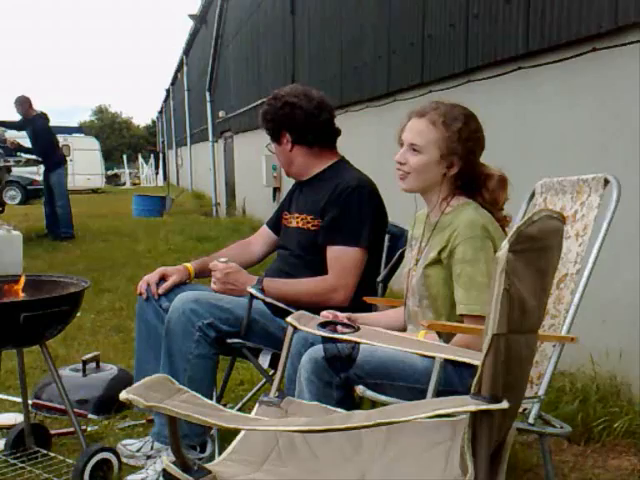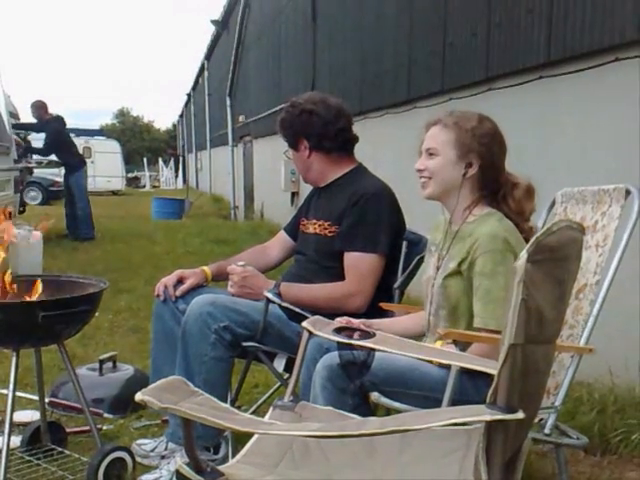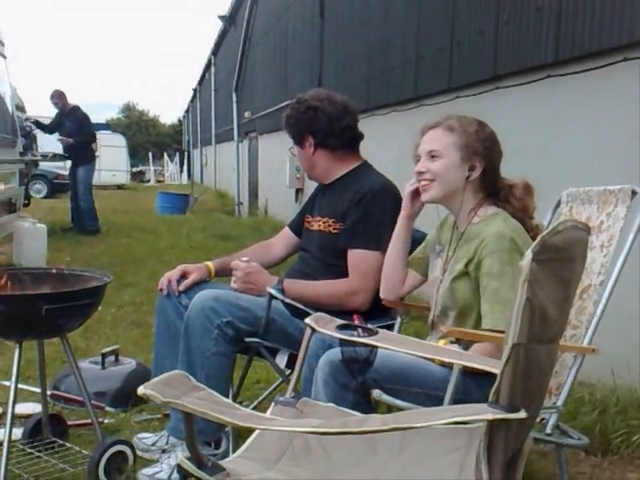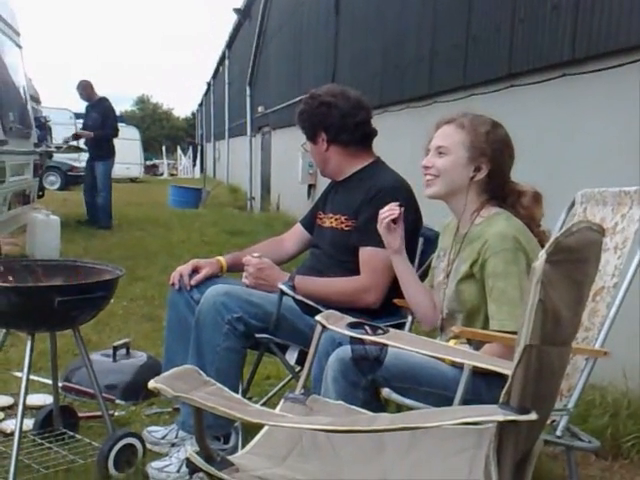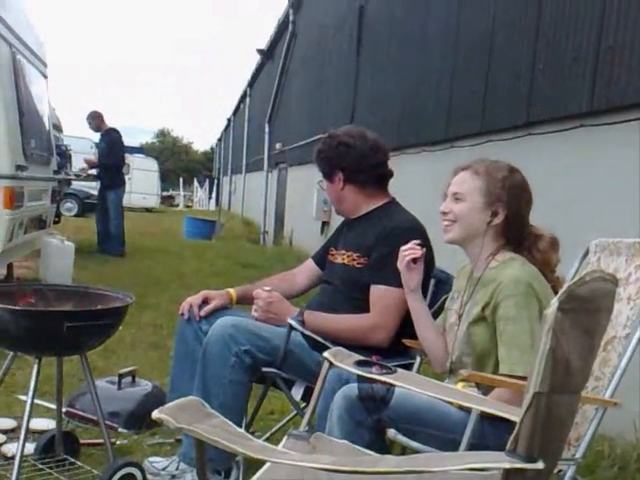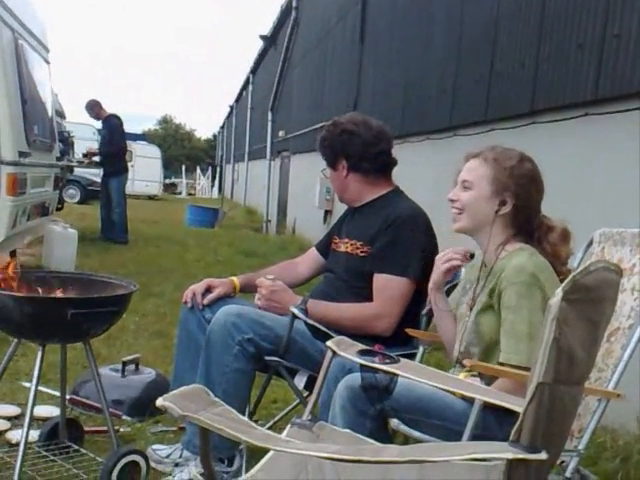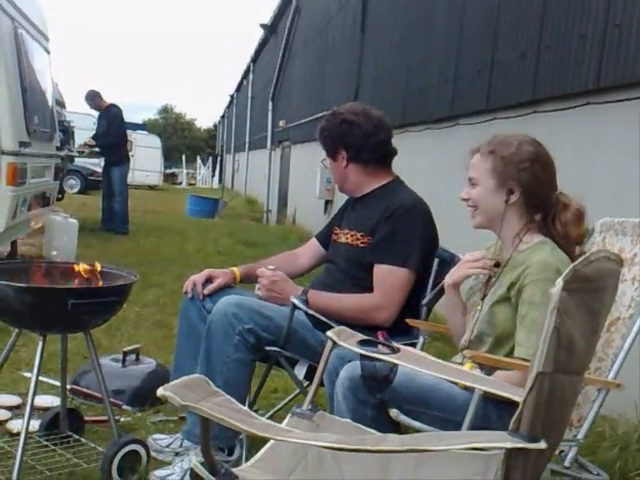
dt=0.7s
person 1, frame 1
left shoulder: (351, 190)
right shoulder: (302, 188)
left elbow: (339, 291)
right elbow: (255, 245)
left wrist: (253, 285)
right wrist: (189, 268)
right hip: (274, 303)
left knee: (192, 311)
right knee: (156, 296)
left ankle: (185, 445)
right ankle: (163, 423)
person 1, frame 2
left shoulder: (369, 197)
right shoulder: (320, 195)
left elbow: (356, 296)
right elbow: (272, 249)
left wrist: (270, 290)
right wrist: (207, 271)
right hip: (290, 307)
left knee: (207, 313)
right knee: (174, 297)
left ankle: (199, 446)
right ankle: (178, 426)
person 1, frame 3
left shoulder: (373, 194)
right shoulder: (325, 191)
left elbow: (359, 294)
right elbow: (276, 246)
left wrist: (274, 286)
right wrist: (210, 267)
right hip: (295, 304)
left knee: (211, 308)
right knee: (177, 294)
left ankle: (200, 441)
right ankle: (179, 422)
person 1, frame 4
left shoulder: (386, 191)
right shoulder: (338, 188)
left elbow: (370, 291)
right elbow: (288, 242)
left wrist: (285, 282)
right wrist: (221, 262)
right hip: (304, 299)
left knee: (223, 302)
right knee: (189, 287)
left ankle: (210, 436)
right ankle: (187, 414)
person 1, frame 5
left shoulder: (399, 231)
right shoulder: (351, 226)
left elbow: (379, 329)
right elbow: (298, 277)
left wrist: (294, 317)
right wrist: (231, 294)
right hip: (313, 336)
left knee: (230, 335)
right knee: (198, 318)
right ankle: (192, 448)
person 1, frame 6
left shoulder: (404, 220)
right shoulder: (354, 215)
left elbow: (383, 319)
right elbow: (302, 266)
left wrist: (297, 306)
right wrist: (234, 282)
right hip: (316, 324)
left knee: (233, 323)
right knee: (201, 307)
right ankle: (193, 433)
person 1, frame 7
left shoulder: (404, 210)
right shoulder: (355, 205)
left elbow: (382, 309)
right elbow: (303, 256)
left wrist: (298, 295)
right wrist: (235, 273)
right hip: (317, 316)
left knee: (233, 313)
right knee: (203, 296)
left ankle: (213, 446)
right ankle: (194, 422)
person 2, frame 1
left shoulder: (470, 227)
right shoulder: (423, 220)
left elbow: (477, 339)
left wrist: (391, 347)
right wrist: (355, 320)
left hip: (461, 369)
right hip: (425, 354)
left knee: (321, 361)
right knee: (306, 340)
person 2, frame 2
left shoulder: (491, 237)
right shoulder: (445, 229)
left elbow: (492, 350)
left wrist: (423, 356)
right wrist: (372, 326)
left hip: (477, 380)
right hip: (442, 361)
left knee: (336, 368)
right knee: (323, 346)
person 2, frame 3
left shoulder: (498, 236)
right shoulder: (448, 227)
left elbow: (496, 350)
right elbow: (390, 290)
left wrist: (416, 354)
right wrist: (406, 218)
left hip: (481, 380)
right hip: (444, 360)
left knee: (338, 364)
right knee: (326, 342)
person 2, frame 4
left shoulder: (500, 236)
right shoulder: (453, 229)
left elbow: (507, 350)
right elbow: (431, 318)
left wrist: (438, 361)
right wrist: (396, 251)
left hip: (491, 380)
right hip: (456, 361)
left knee: (348, 362)
person 2, frame 5
left shoulder: (514, 282)
right shoulder: (468, 273)
left elbow: (516, 395)
right elbow: (442, 360)
left wrist: (454, 407)
right wrist: (412, 291)
left hip: (498, 425)
right hip: (464, 404)
left knee: (355, 400)
right knee: (342, 379)
person 2, frame 6
left shoulder: (521, 269)
right shoulder: (483, 264)
left elbow: (517, 386)
right elbow: (460, 351)
left wrist: (453, 396)
right wrist: (436, 289)
left hip: (504, 417)
right hip: (473, 396)
left knee: (358, 389)
person 2, frame 7
left shoulder: (542, 265)
right shoulder: (497, 252)
left elbow: (526, 379)
left wrist: (451, 381)
right wrist: (451, 286)
left hip: (503, 408)
right hip: (471, 385)
left knee: (358, 378)
right knee: (343, 360)
person 3, frame 1
left shoulder: (40, 124)
right shoulder: (29, 120)
left elbow: (40, 151)
right elbow: (17, 126)
left wrist: (18, 147)
left hip: (57, 165)
right hip: (49, 165)
left knee: (61, 201)
right knee: (49, 200)
left ankle: (67, 233)
right ankle: (53, 231)
person 3, frame 2
left shoulder: (54, 127)
right shoulder: (48, 123)
left elbow: (46, 152)
right elbow: (31, 126)
left wrist: (25, 147)
right wrist: (11, 126)
left hip: (76, 167)
right hip: (70, 167)
left knee: (81, 201)
right knee: (70, 201)
left ankle: (87, 233)
right ankle: (73, 231)
person 3, frame 3
left shoulder: (80, 116)
right shoulder: (60, 116)
left elbow: (92, 138)
right elbow: (49, 129)
left wrist: (72, 141)
right wrist: (35, 122)
left hip: (86, 161)
right hip: (74, 161)
left knee: (84, 195)
right knee: (74, 195)
left ankle: (92, 226)
right ankle: (78, 224)
person 3, frame 4
left shoulder: (106, 107)
right shoulder: (89, 108)
left elbow: (113, 132)
left wrist: (92, 135)
right wrist: (74, 136)
left hip: (104, 156)
right hip: (92, 155)
left knee: (102, 190)
right knee: (88, 189)
left ankle: (105, 221)
right ankle: (92, 218)
person 3, frame 5
left shoulder: (114, 137)
right shoulder: (103, 137)
left elbow: (118, 162)
left wrist: (97, 162)
right wrist: (93, 165)
left hip: (115, 184)
right hip: (105, 184)
left knee: (115, 217)
right knee: (101, 216)
left ankle: (117, 248)
right ankle: (104, 246)
person 3, frame 6
left shoulder: (114, 123)
right shoulder: (106, 124)
left elbow: (119, 148)
left wrist: (98, 152)
right wrist: (96, 153)
left hip: (117, 171)
right hip: (108, 171)
left knee: (117, 205)
right knee: (105, 204)
left ankle: (120, 236)
right ankle: (107, 233)
person 3, frame 7
left shoulder: (114, 113)
right shoulder: (102, 115)
left elbow: (115, 138)
right elbow: (100, 135)
left wrist: (95, 144)
right wrist: (91, 141)
left hip: (119, 161)
right hip: (109, 160)
left knee: (119, 194)
right knee: (107, 194)
left ankle: (121, 226)
right ankle: (107, 223)
